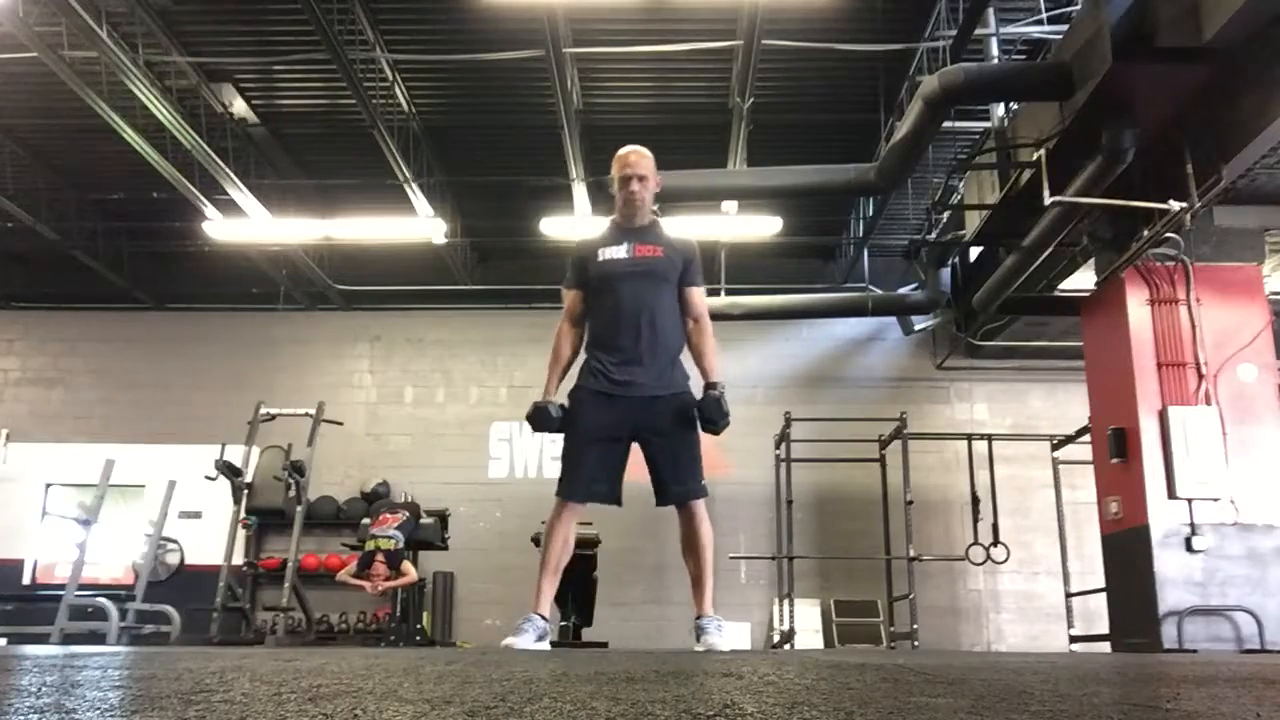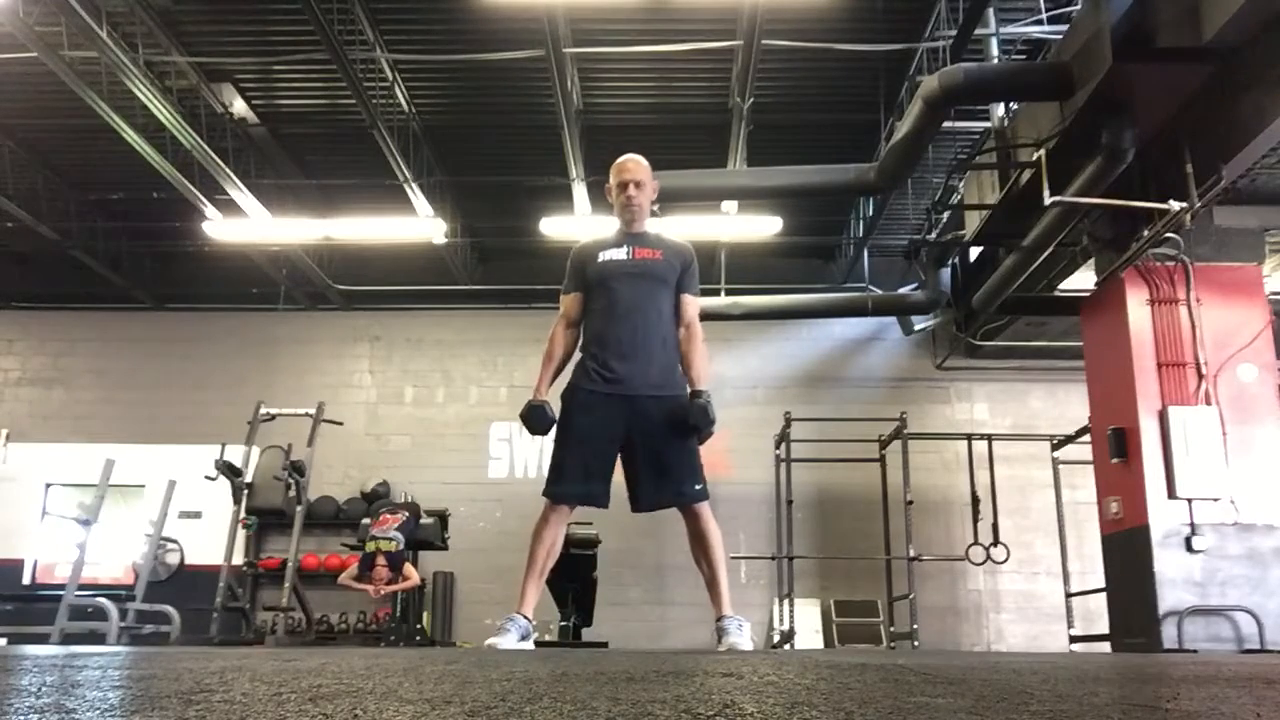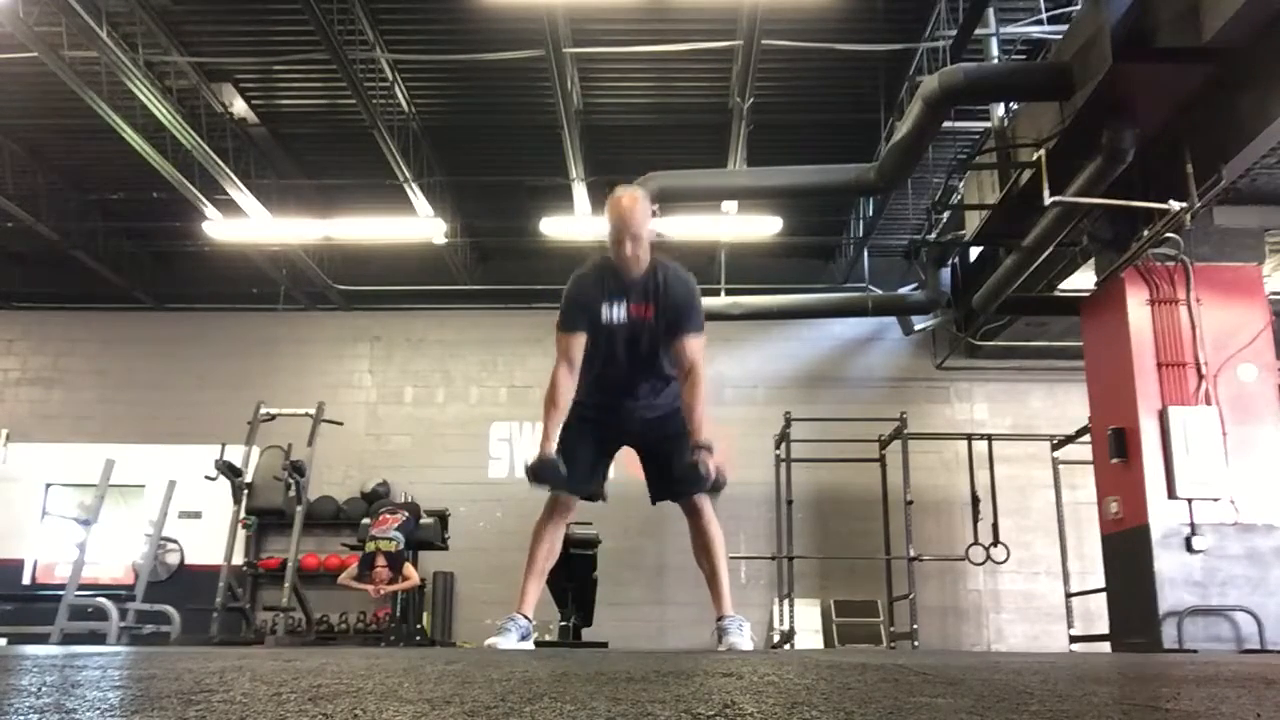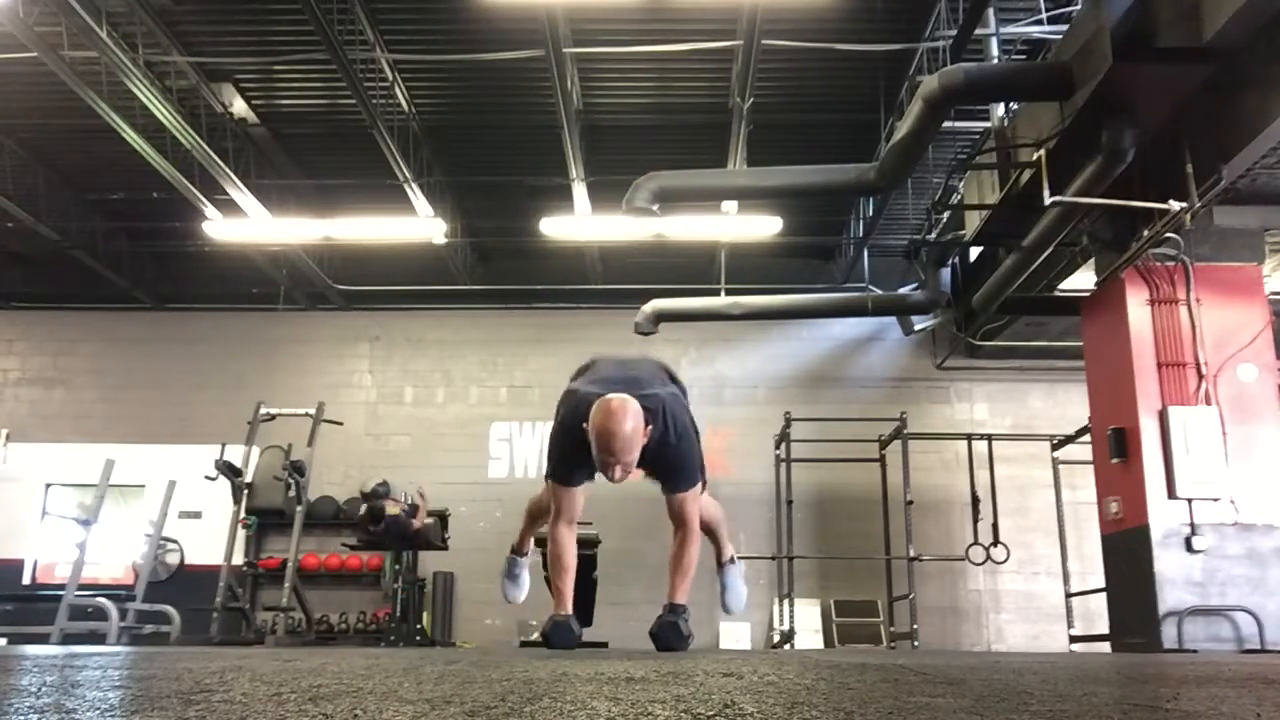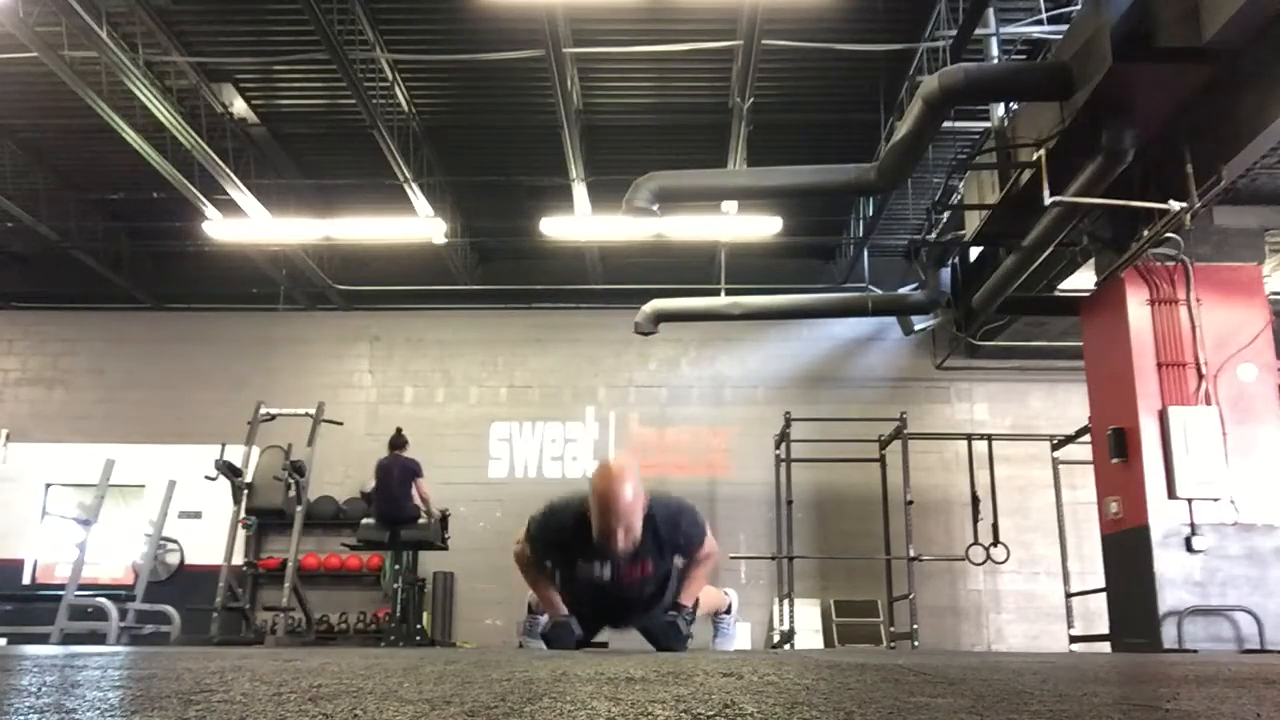
dt=1s
person 1, frame 1
left shoulder: (681, 249)
right shoulder: (588, 251)
left elbow: (697, 320)
right elbow: (571, 325)
left wrist: (714, 385)
right wrist: (549, 391)
left hip: (666, 393)
right hip: (599, 393)
left knee: (691, 501)
right knee: (570, 500)
left ankle: (706, 620)
right ankle: (538, 619)
person 1, frame 2
left shoulder: (679, 254)
right shoulder: (586, 254)
left elbow: (689, 328)
right elbow: (567, 326)
left wrist: (699, 392)
right wrist: (540, 390)
left hip: (661, 395)
right hip: (593, 395)
left knee: (695, 503)
right knee: (559, 502)
left ankle: (727, 619)
right ankle: (521, 620)
person 1, frame 3
left shoulder: (678, 285)
right shoulder: (584, 286)
left elbow: (692, 368)
right elbow: (567, 366)
left wrist: (700, 442)
right wrist: (547, 441)
left hip: (661, 406)
right hip: (595, 408)
left knee: (698, 501)
right knee: (560, 501)
left ankle: (728, 619)
right ankle: (522, 620)
person 1, frame 4
left shoulder: (674, 429)
right shoulder: (570, 426)
left elbow: (687, 524)
right elbow: (564, 523)
left wrist: (676, 608)
right wrist: (563, 614)
left knee: (695, 503)
right knee: (554, 500)
left ankle: (726, 557)
right ankle: (520, 549)
person 1, frame 5
left shoulder: (673, 518)
right shoulder: (560, 521)
left elbow: (706, 554)
right elbow: (524, 554)
left wrist: (682, 609)
right wrist: (559, 614)
left ankle: (723, 604)
right ankle: (538, 609)
